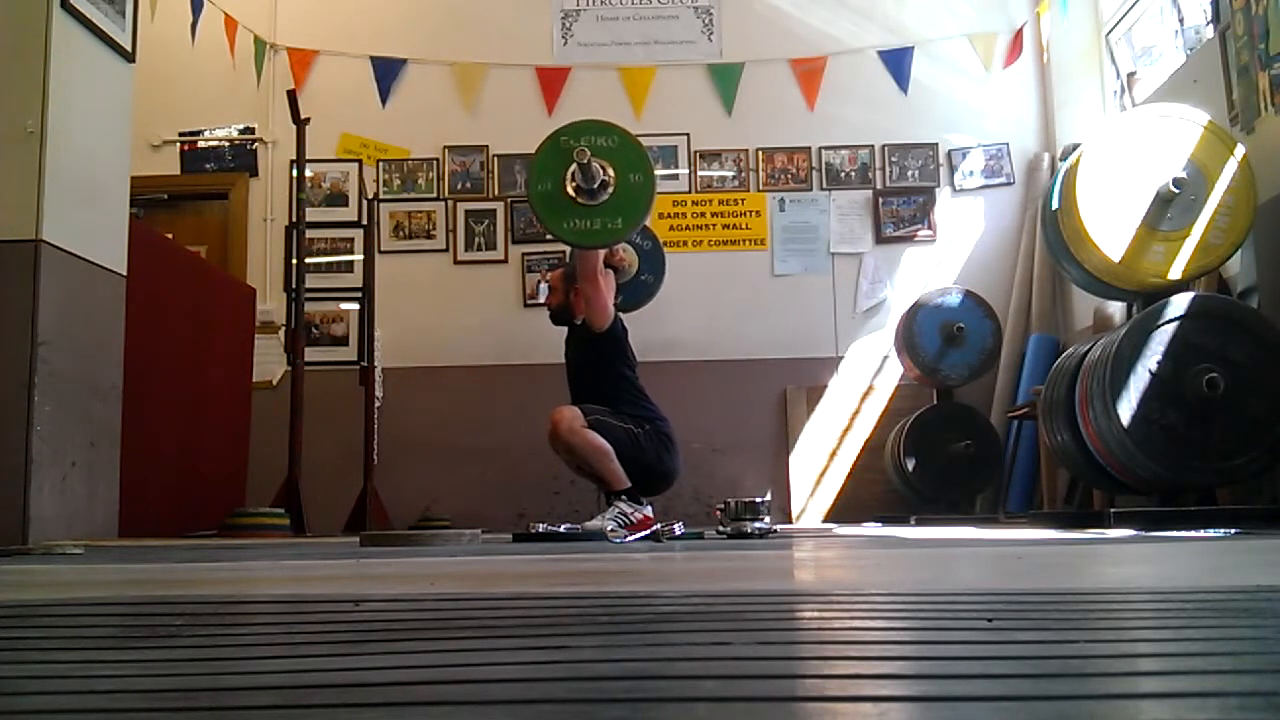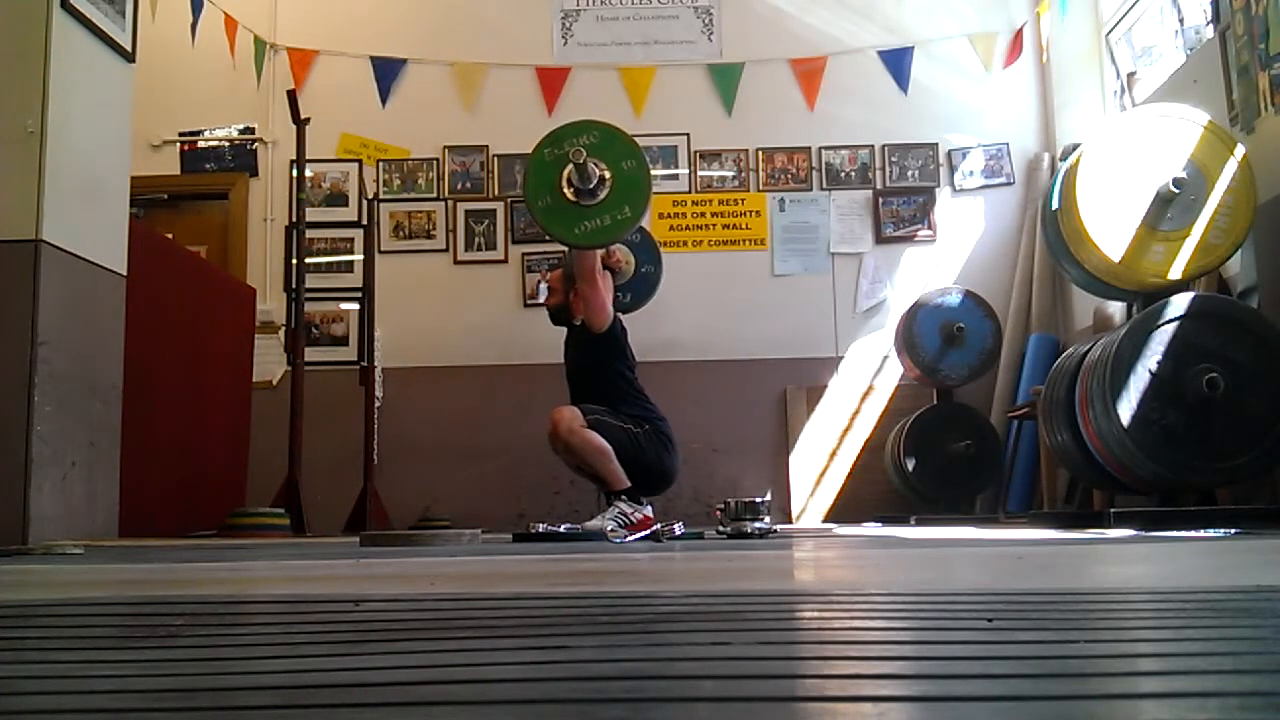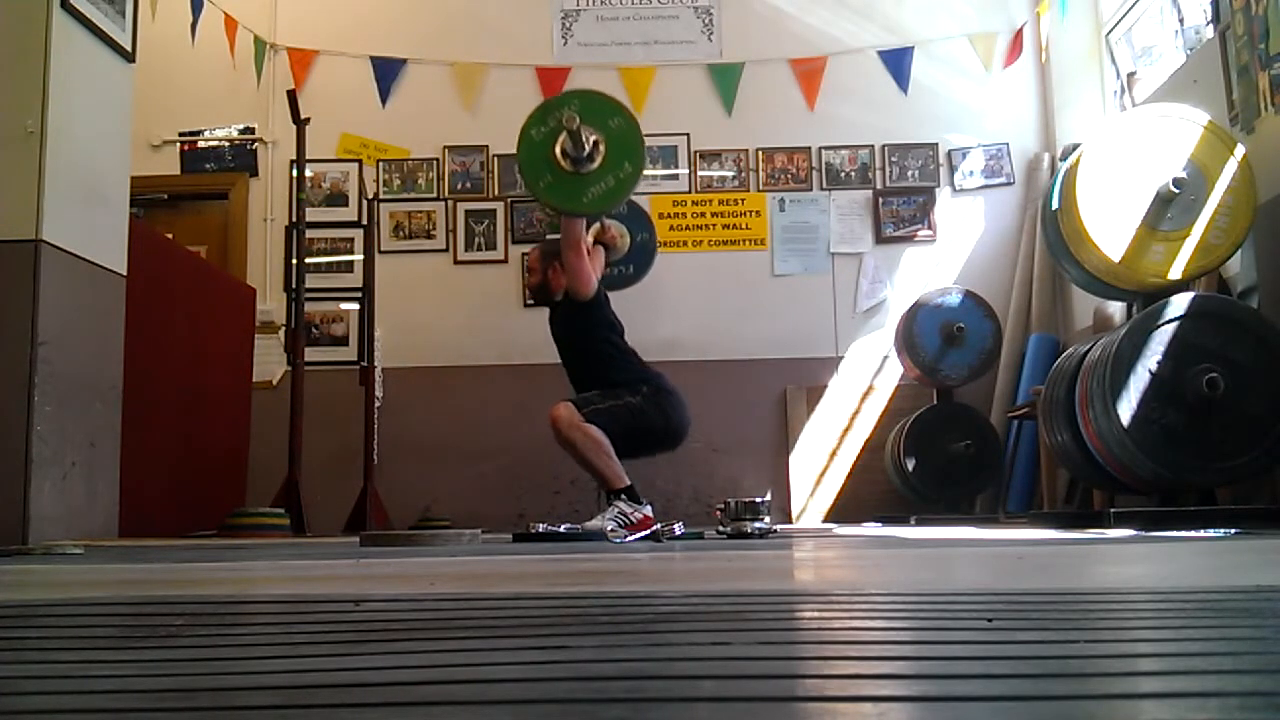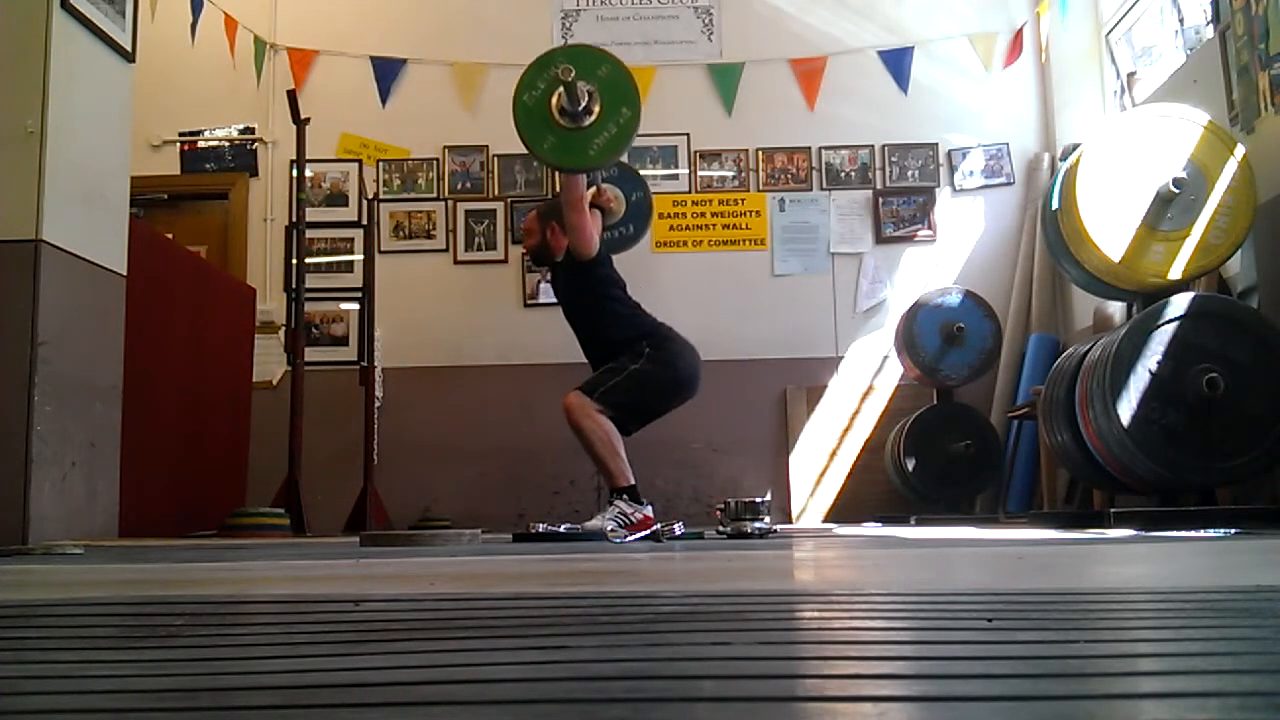
dt=0.4s
person 1, frame 1
left shoulder: (599, 328)
right shoulder: (583, 330)
left elbow: (590, 277)
right elbow: (601, 281)
right wrist: (609, 263)
left hip: (653, 450)
right hip: (643, 452)
left knee: (565, 421)
right knee: (563, 436)
left ankle: (631, 505)
right ankle: (626, 502)
person 1, frame 2
left shoulder: (598, 329)
right shoulder: (582, 331)
left elbow: (589, 278)
right elbow: (598, 280)
right wrist: (608, 266)
left hip: (653, 450)
right hip: (643, 452)
left knee: (565, 420)
right knee: (563, 436)
left ankle: (631, 505)
right ankle: (626, 502)
person 1, frame 3
left shoulder: (581, 300)
right shoulder: (568, 307)
left elbow: (573, 247)
right elbow: (591, 263)
right wrist: (600, 242)
left hip: (658, 409)
right hip: (653, 414)
left knee: (565, 416)
right knee: (573, 428)
left ankle: (631, 505)
right ankle: (627, 504)
person 1, frame 4
left shoulder: (581, 258)
right shoulder: (566, 266)
left elbow: (574, 204)
right elbow: (585, 212)
right wrist: (597, 205)
left hip: (664, 358)
right hip: (663, 363)
left knee: (580, 406)
right knee: (594, 418)
left ankle: (632, 506)
right ankle: (629, 504)
